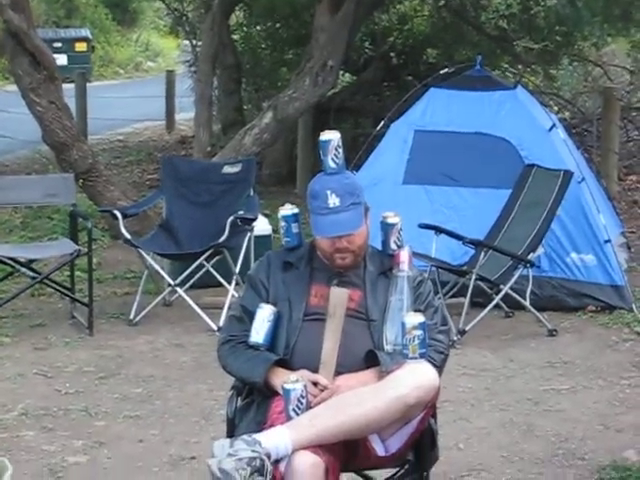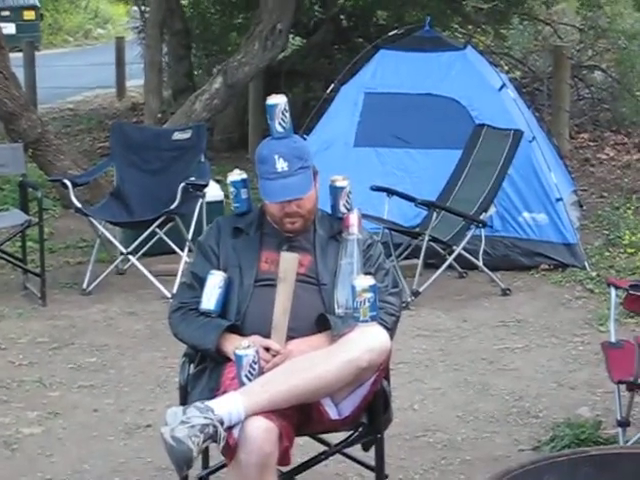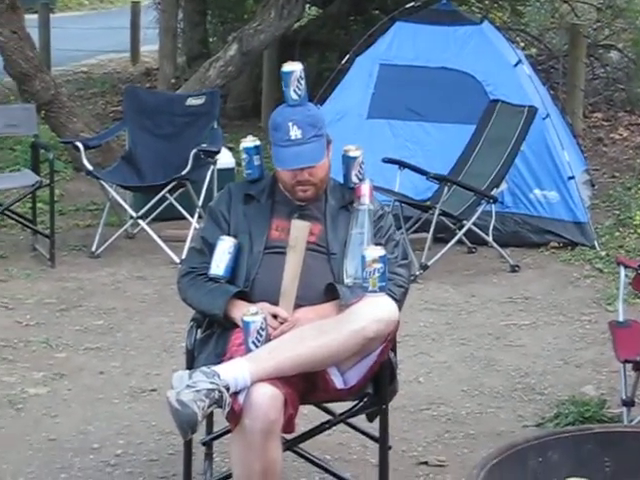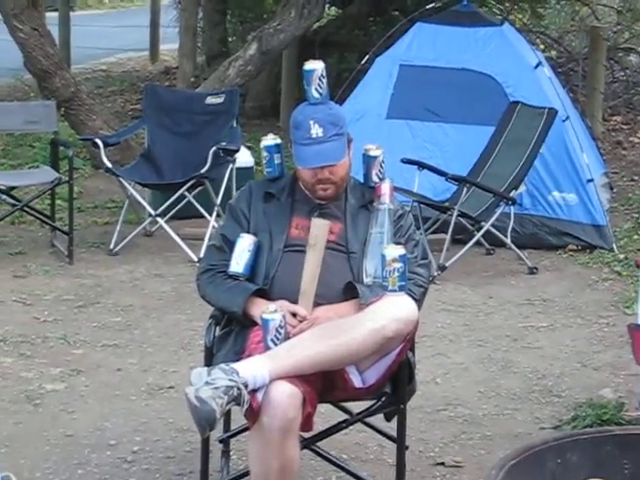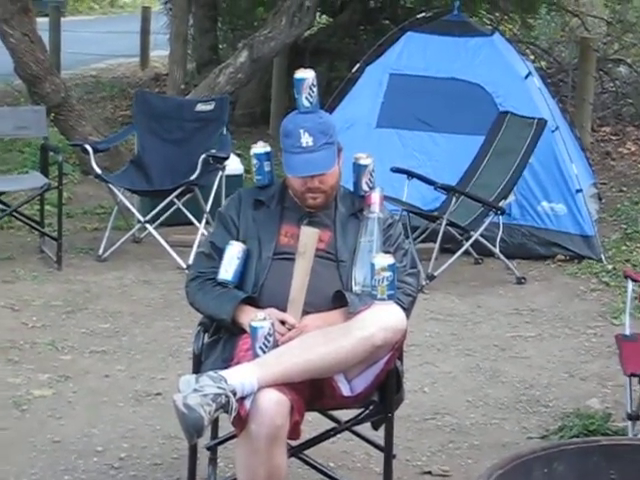
dt=0.7s
person 1, frame 1
right shoulder: (276, 268)
left elbow: (434, 347)
right elbow: (232, 344)
left wrist: (363, 382)
right wrist: (280, 377)
left hip: (377, 416)
right hip: (300, 409)
left knee: (422, 378)
left ankle: (263, 445)
person 1, frame 2
right shoulder: (226, 235)
left elbow: (385, 310)
right elbow: (183, 312)
left wrist: (316, 345)
right wrist: (233, 344)
left hip: (333, 381)
right hip: (252, 374)
left knee: (374, 342)
right knee: (256, 436)
left ankle: (215, 413)
person 1, frame 3
right shoulder: (237, 201)
left elbow: (395, 282)
right elbow: (192, 277)
left wrist: (324, 313)
right wrist: (239, 309)
left hip: (337, 352)
right hip: (259, 343)
left knee: (382, 312)
right knee: (261, 404)
left ankle: (220, 380)
person 1, frame 4
right shoulder: (257, 199)
left elbow: (414, 281)
right elbow: (211, 274)
left wrist: (343, 313)
right wrist: (258, 307)
left hip: (358, 351)
right hip: (274, 340)
left knee: (401, 313)
right knee: (279, 403)
left ankle: (240, 377)
person 1, frame 5
right shoulder: (247, 207)
left elbow: (403, 291)
right elbow: (200, 282)
left wrist: (331, 321)
right wrist: (247, 314)
left hip: (346, 358)
right hip: (265, 347)
left knee: (389, 320)
right knee: (267, 409)
left ankle: (227, 384)
